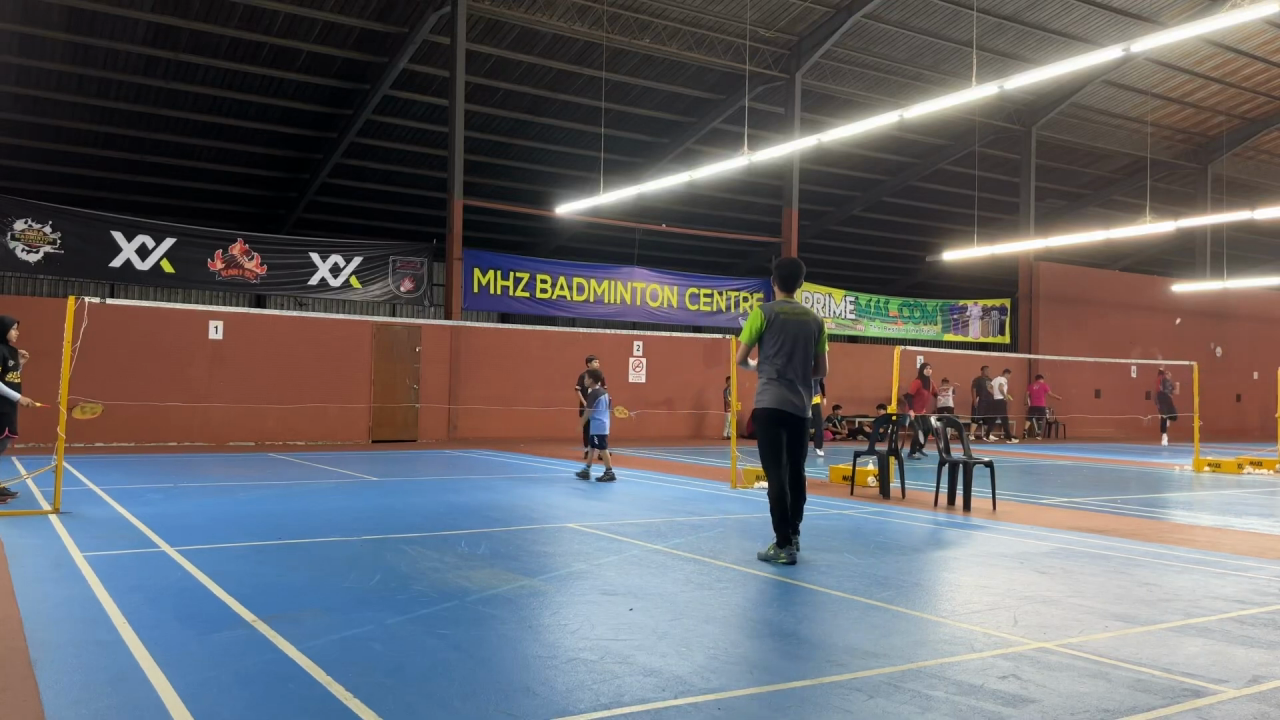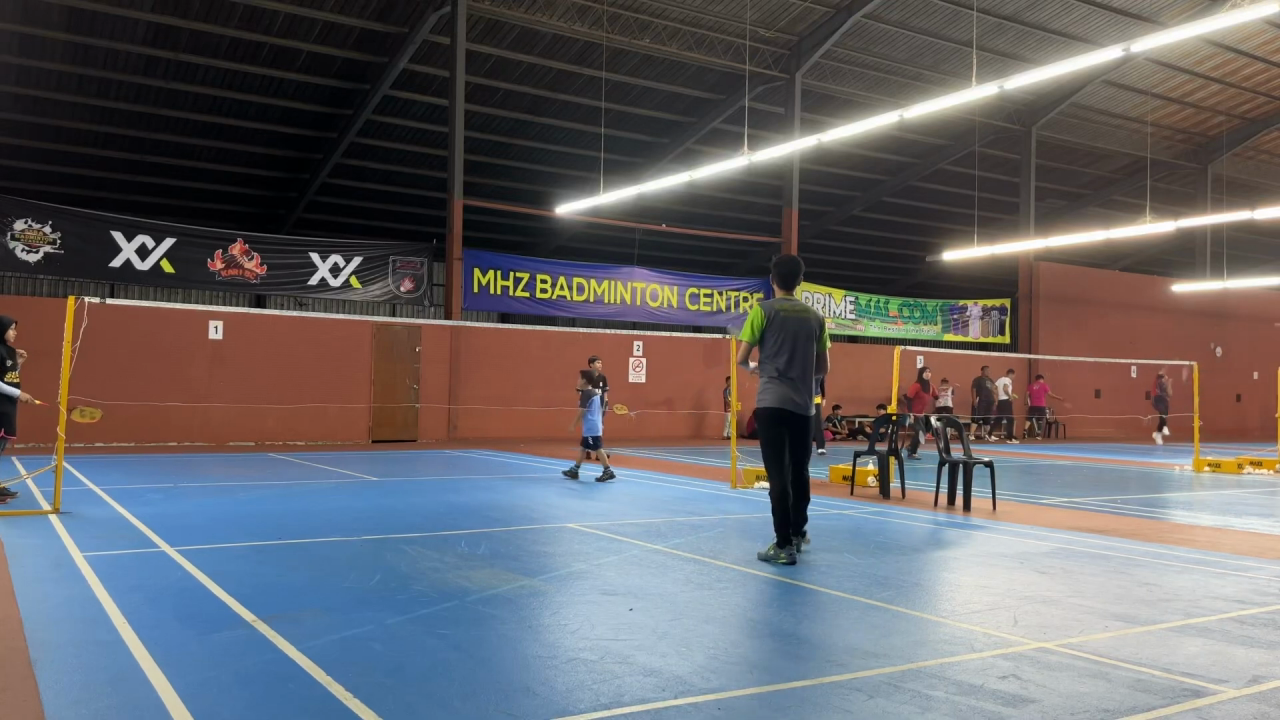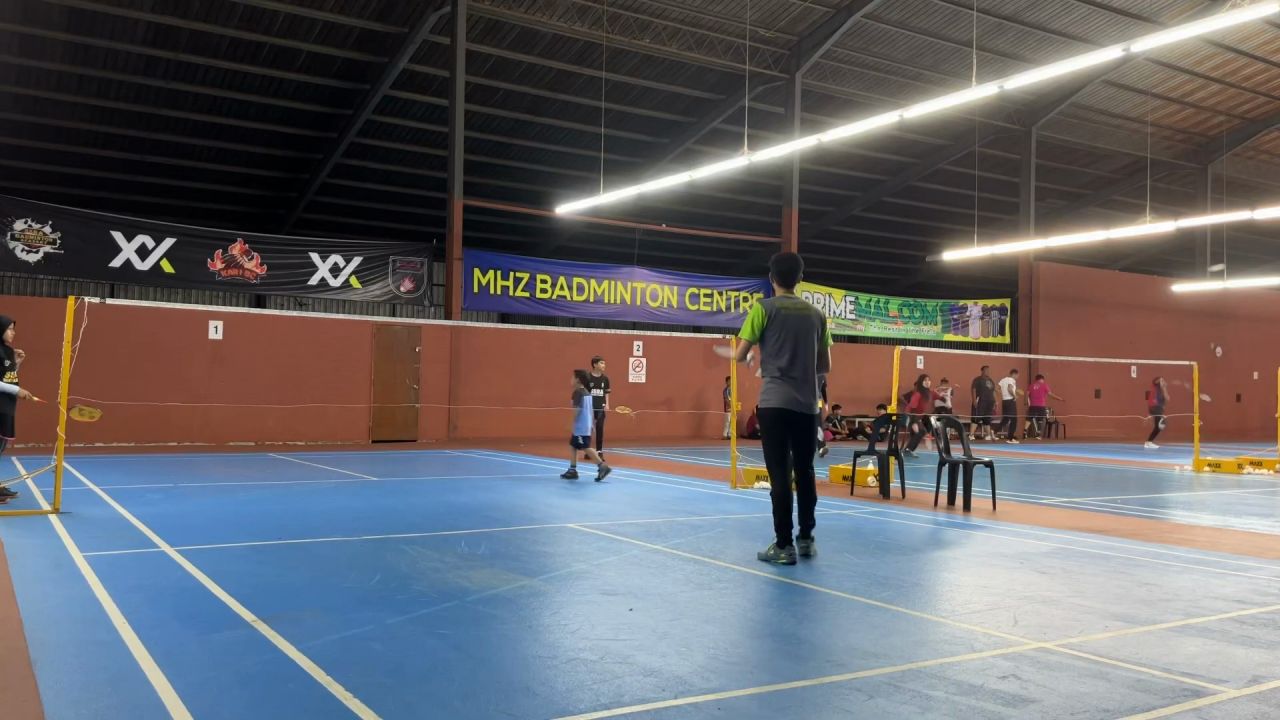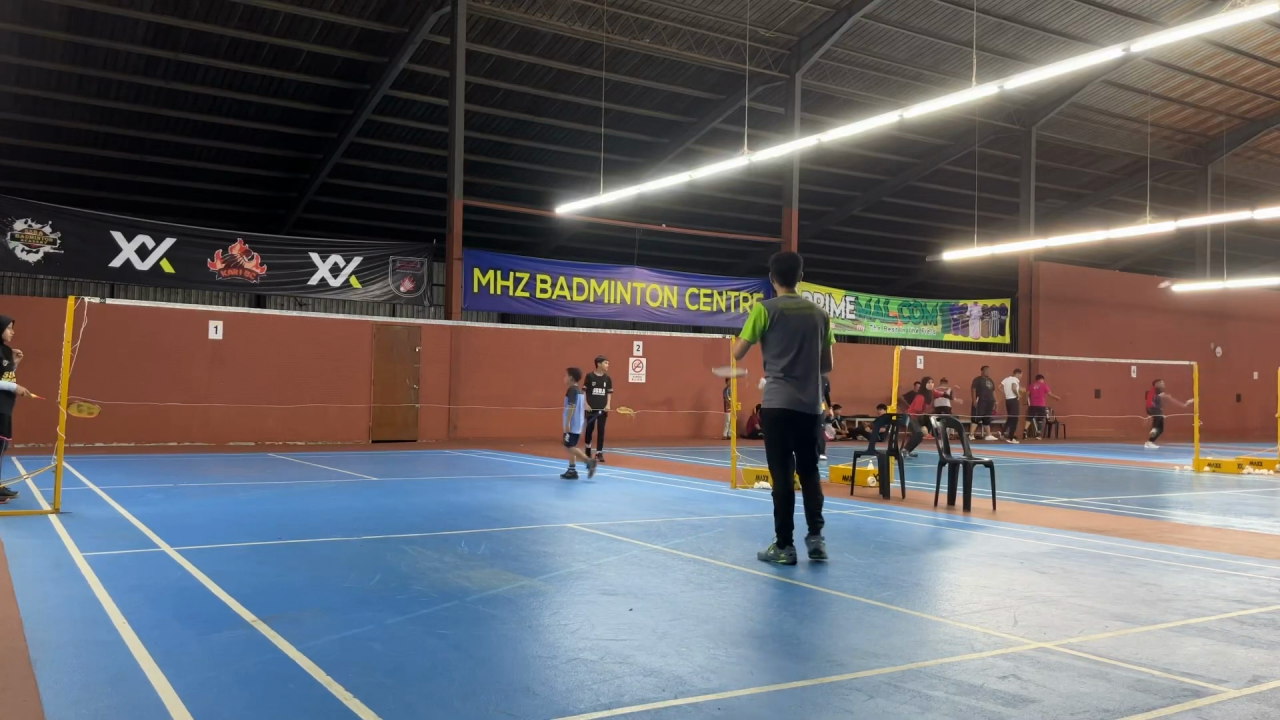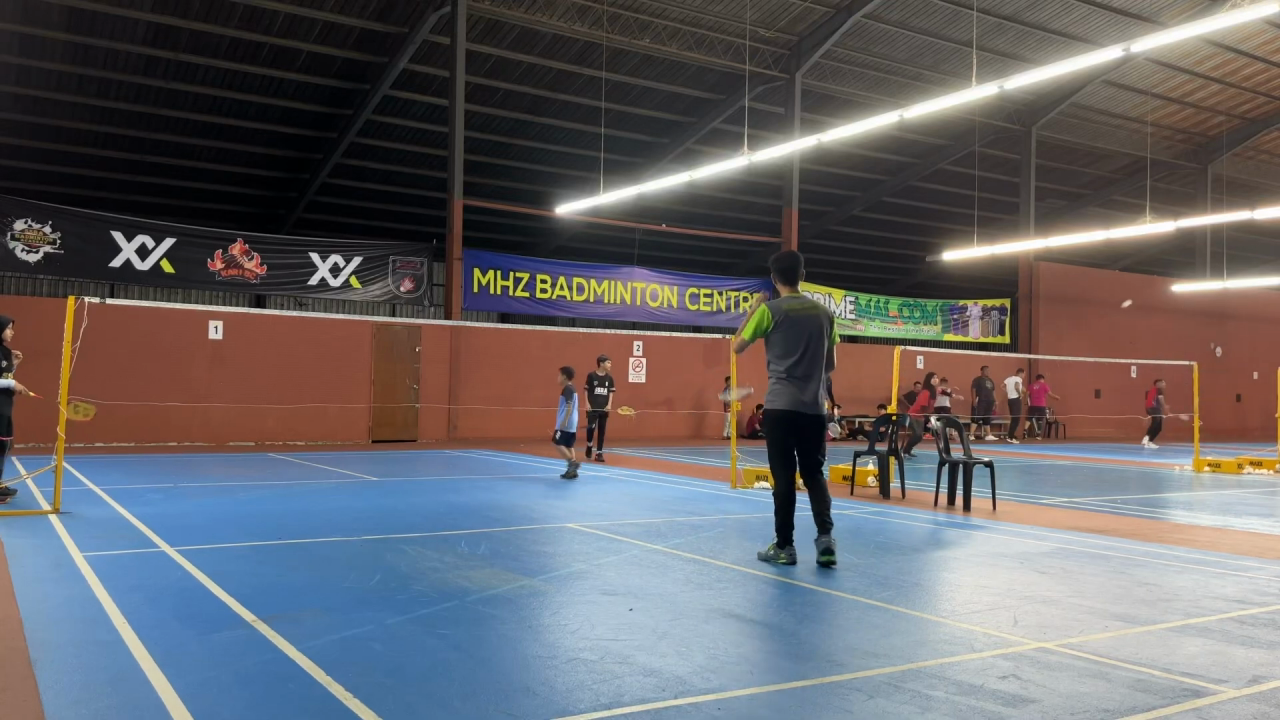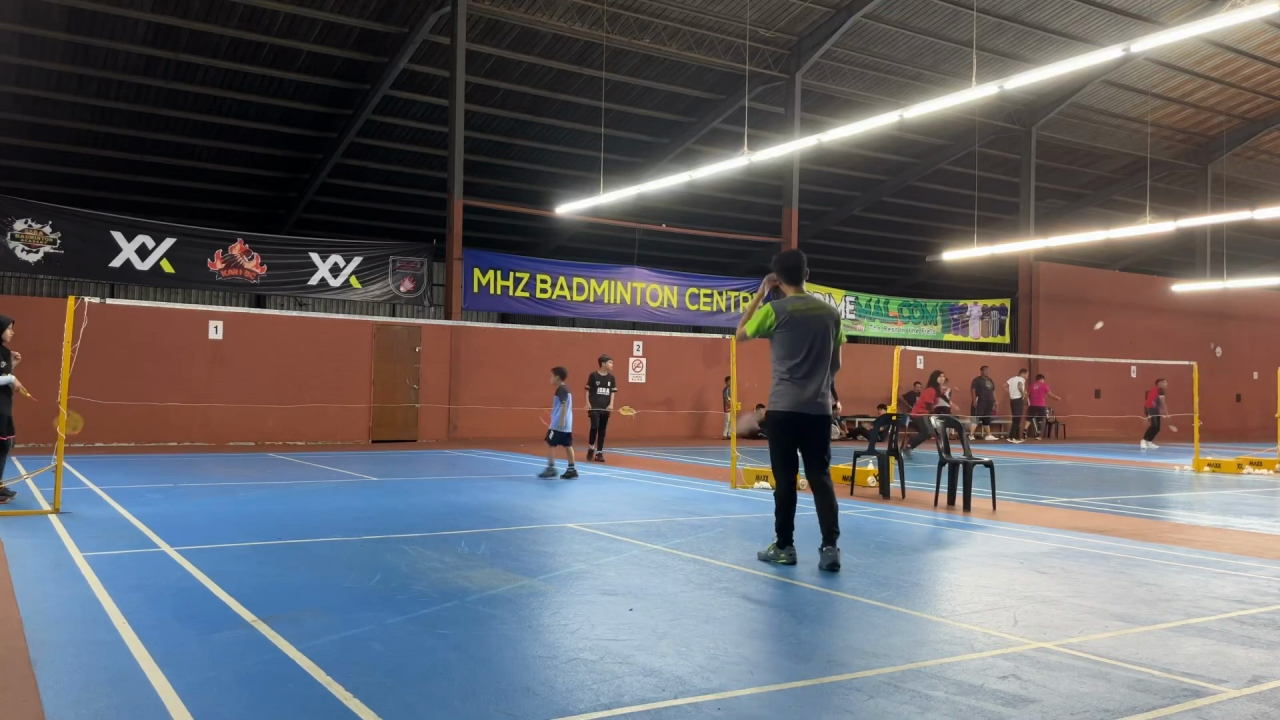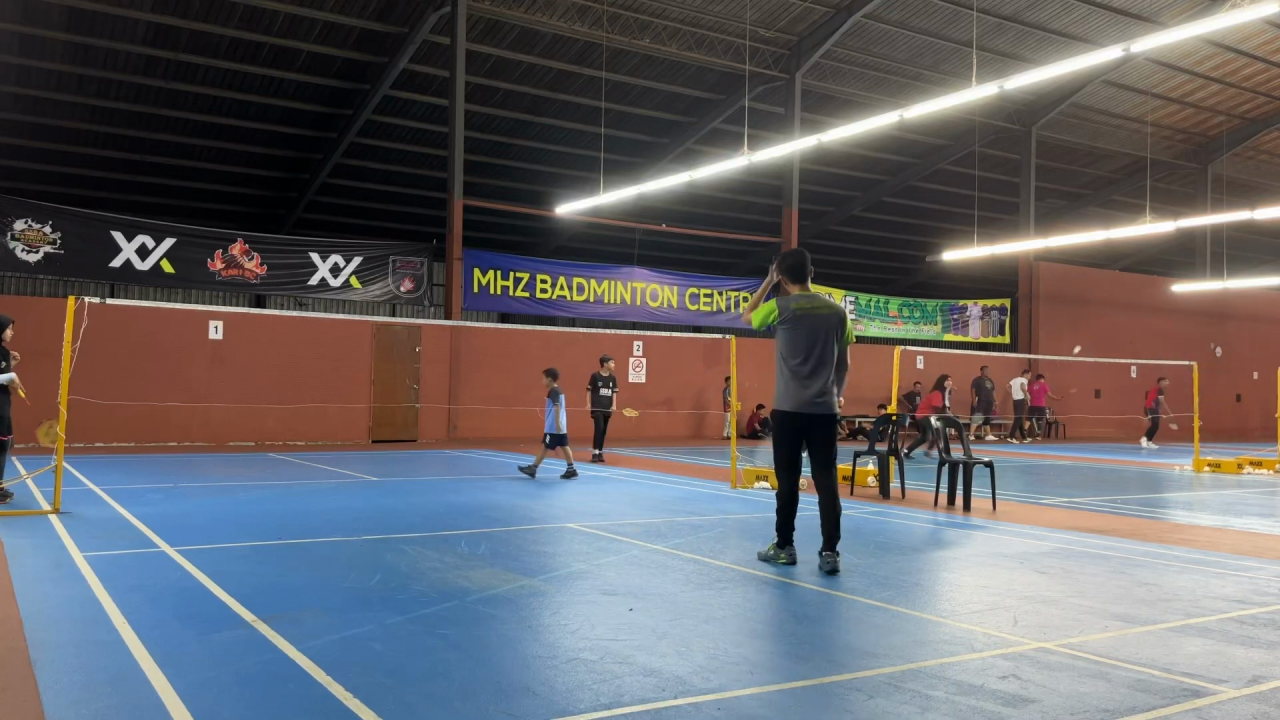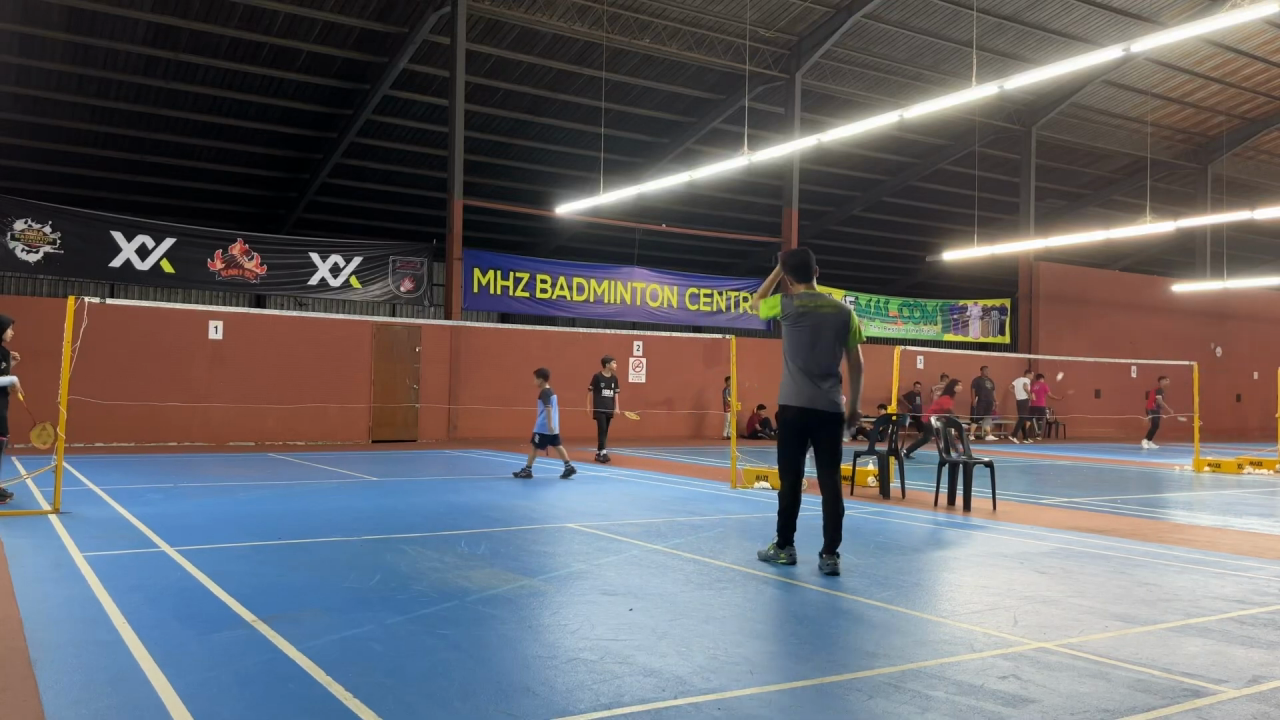
dt=0.1s
person 1, frame 1
left shoulder: (763, 313)
right shoulder: (814, 320)
left elbow: (741, 359)
right elbow: (821, 370)
left hip: (770, 405)
right hip: (801, 407)
left knee: (776, 474)
right knee: (796, 472)
left ankle: (784, 545)
right ankle: (793, 532)
person 1, frame 2
left shoulder: (763, 311)
right shoulder: (815, 317)
left elbow: (742, 358)
right elbow: (823, 368)
left wrist: (756, 366)
left hip: (772, 404)
right hip: (804, 406)
left knee: (779, 475)
right knee: (800, 472)
left ankle: (784, 545)
right ankle: (798, 533)
person 1, frame 3
left shoulder: (764, 309)
right shoulder: (816, 315)
left elbow: (739, 355)
right elbow: (825, 366)
left wrist: (756, 358)
left hip: (775, 404)
right hip: (807, 406)
left knee: (780, 475)
right knee: (805, 471)
left ankle: (784, 546)
right ankle: (806, 536)
person 1, frame 4
left shoulder: (766, 309)
right shoulder: (819, 314)
left elbow: (738, 353)
right elbow: (827, 365)
left hip: (778, 404)
right hip: (811, 406)
left knee: (783, 475)
right knee: (810, 472)
left ankle: (784, 546)
right ankle: (815, 535)
person 1, frame 5
left shoulder: (770, 310)
right shoulder: (824, 313)
left elbow: (737, 346)
right elbow: (830, 365)
left wrist: (752, 311)
left hip: (781, 406)
right hip: (814, 408)
left knee: (784, 478)
right knee: (814, 474)
left ankle: (784, 546)
right ankle: (825, 537)
person 1, frame 6
left shoulder: (775, 310)
right shoulder: (830, 313)
left elbow: (741, 333)
right elbow: (836, 365)
left wrist: (759, 295)
left hip: (784, 407)
right hip: (819, 408)
left knee: (786, 478)
right knee: (820, 476)
left ankle: (784, 546)
right ankle: (830, 546)
person 1, frame 7
left shoulder: (781, 308)
right shoulder: (837, 312)
left elbow: (748, 314)
right elbow: (843, 365)
left wrist: (771, 277)
left hip: (789, 408)
right hip: (825, 409)
left knee: (788, 480)
right knee: (826, 480)
left ankle: (784, 547)
right ankle: (829, 552)
person 1, frame 8
left shoulder: (786, 304)
right shoulder: (842, 311)
left elbow: (756, 302)
right elbow: (856, 365)
left wrist: (778, 269)
right wrist: (854, 404)
left hip: (795, 406)
right hip: (831, 408)
left knee: (790, 479)
right knee: (830, 481)
left ankle: (784, 546)
right ankle: (830, 554)
